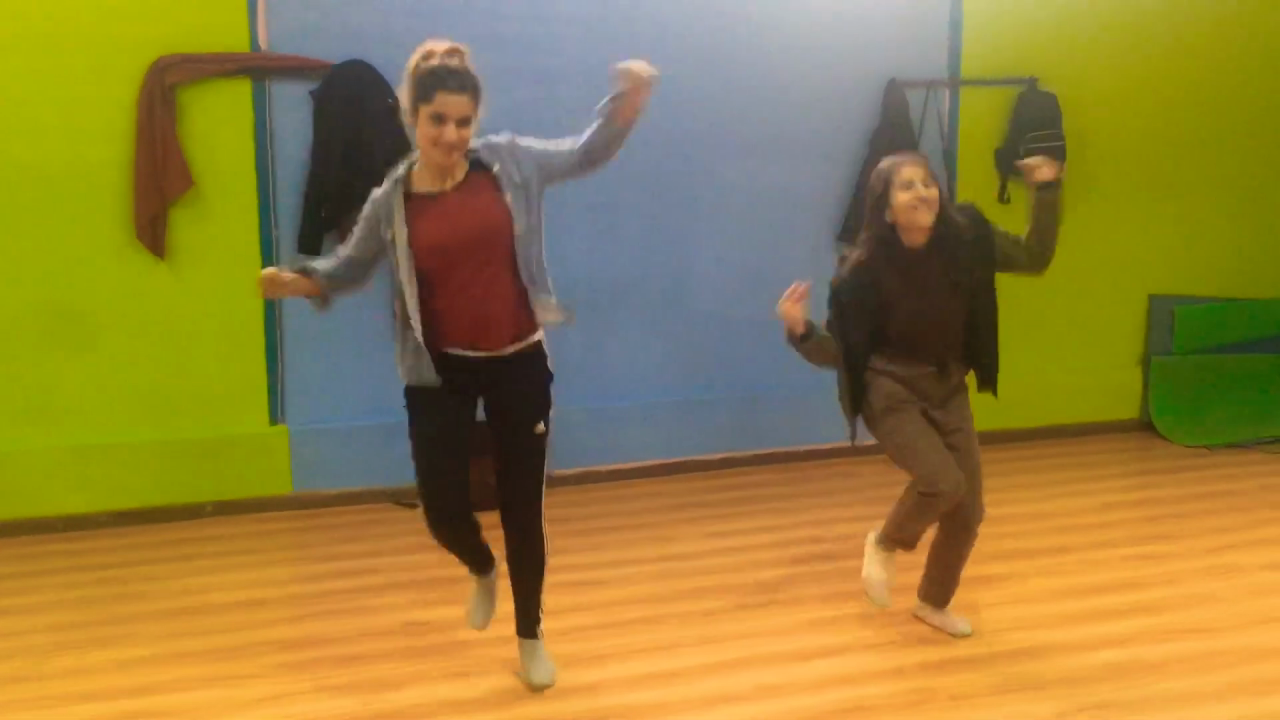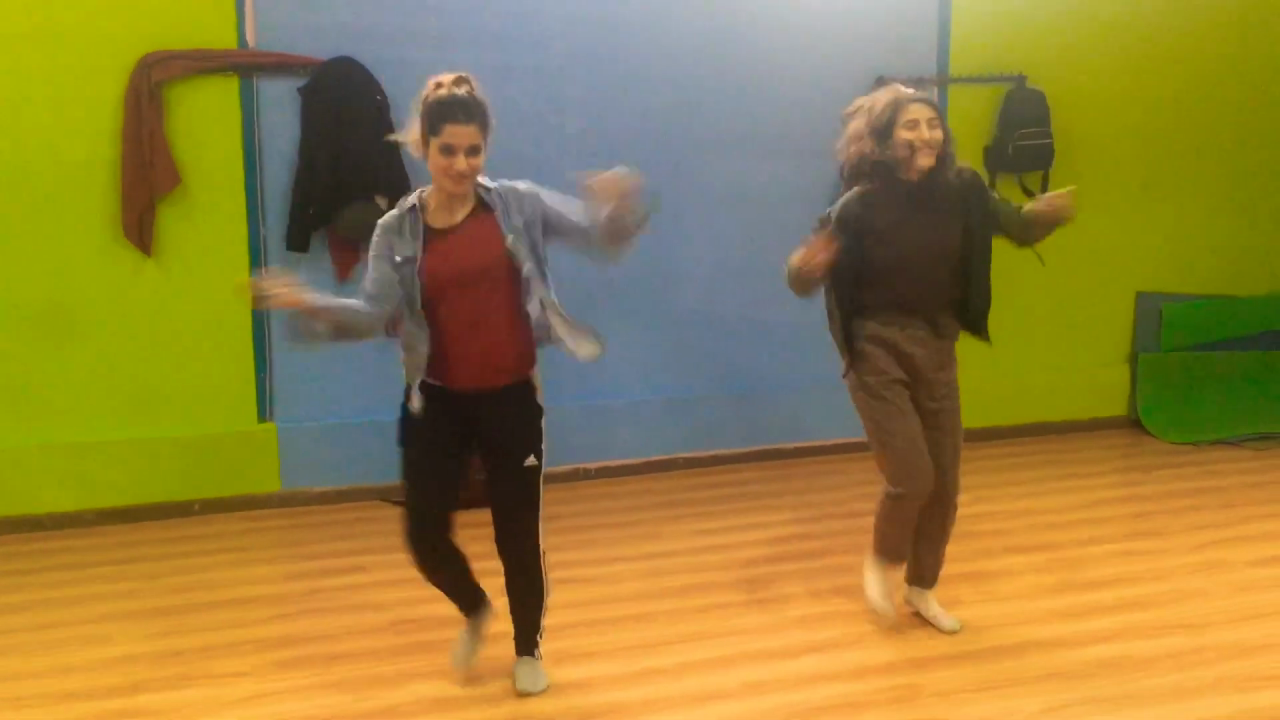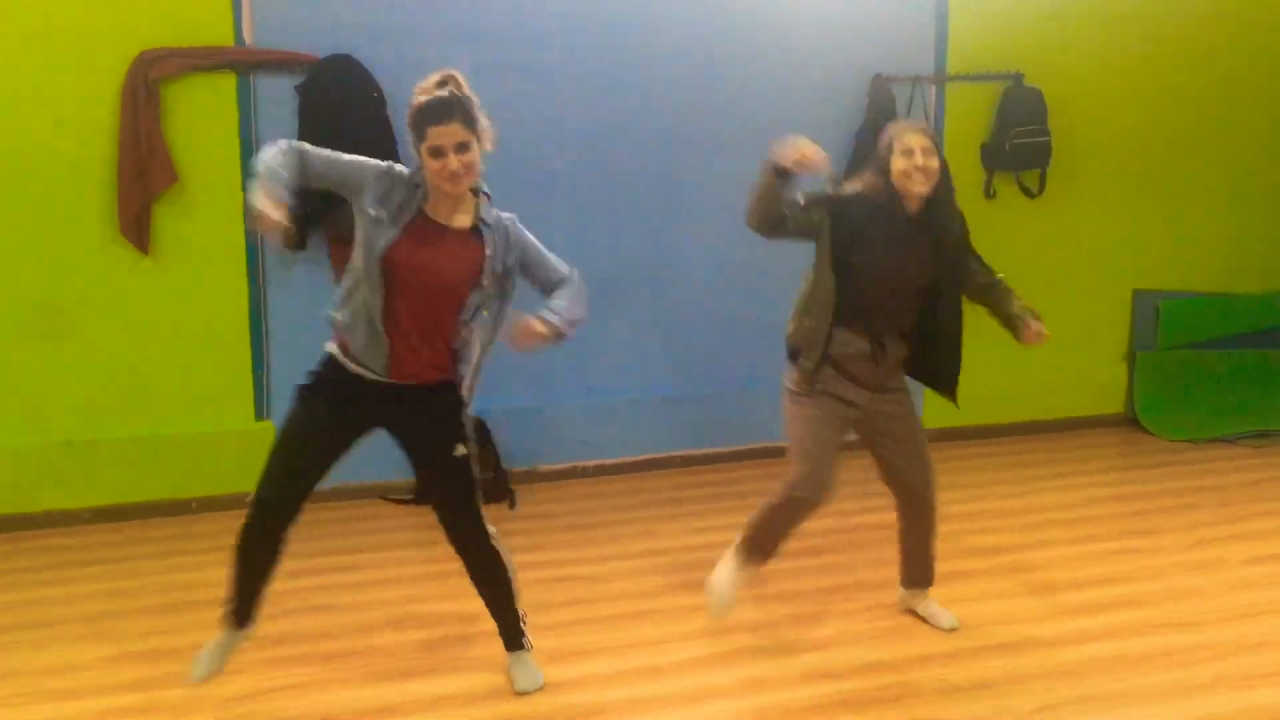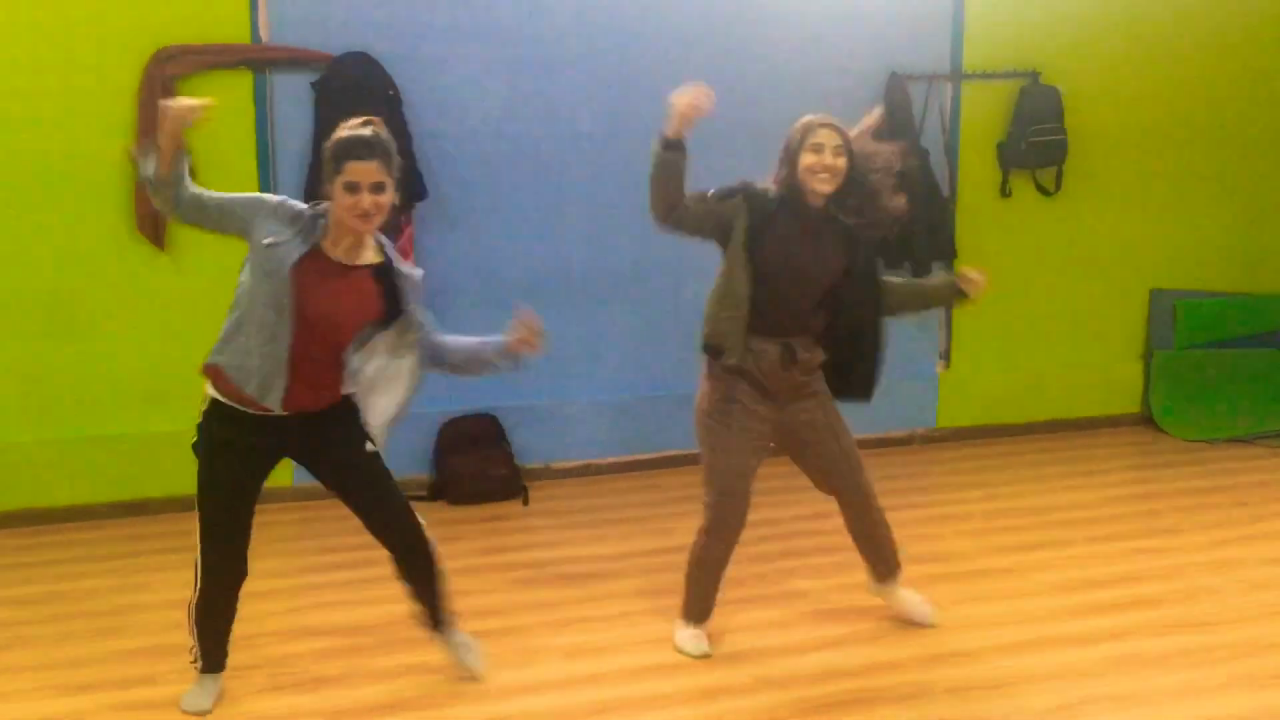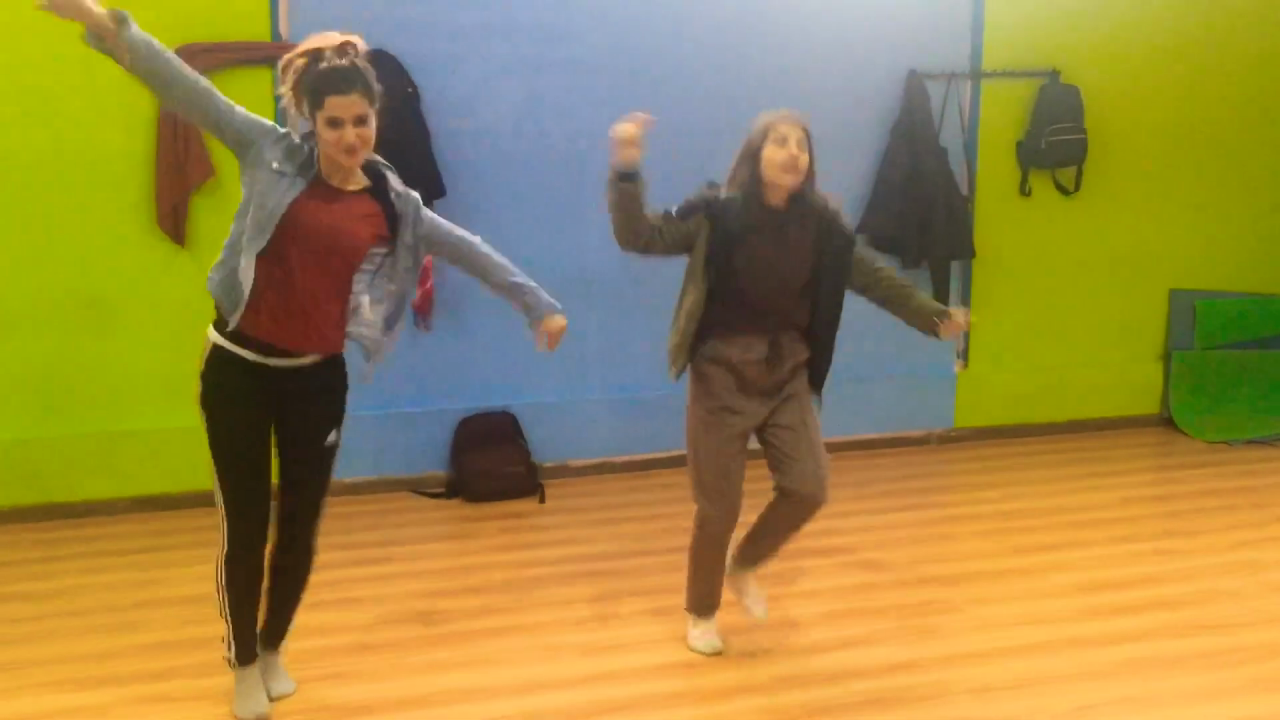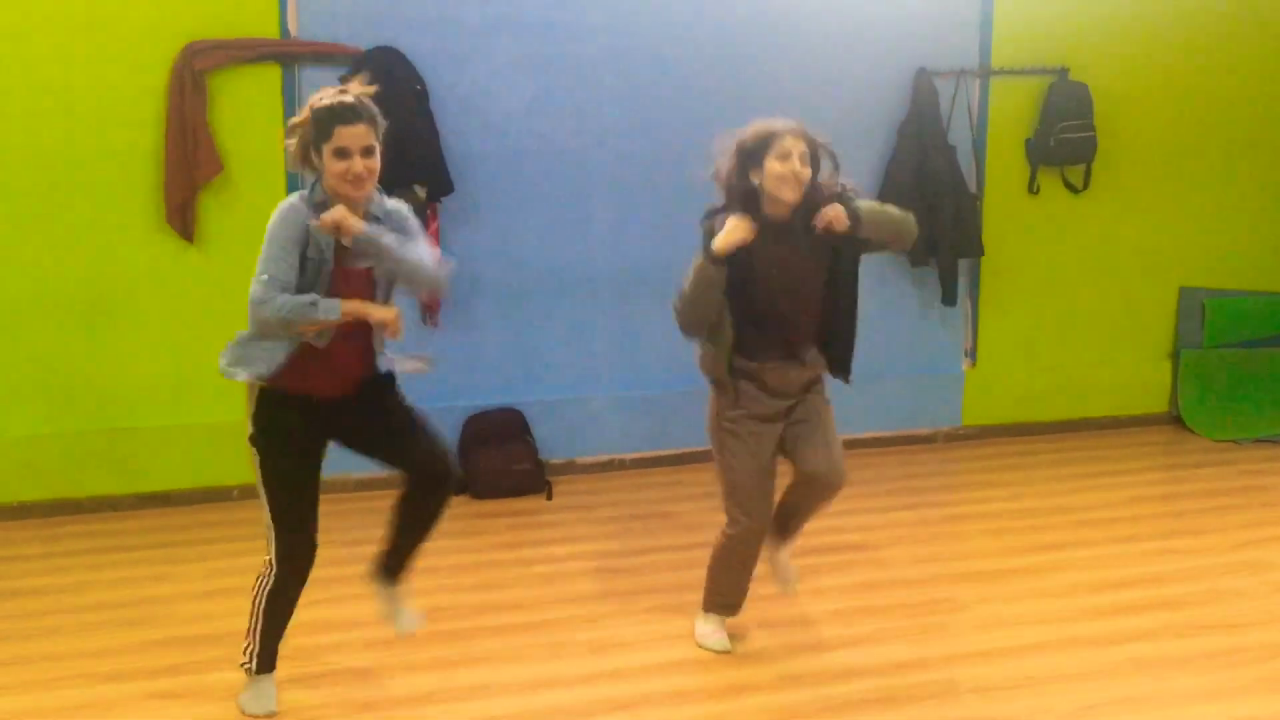
dt=0.3s
person 1, frame 1
left shoulder: (506, 164)
right shoulder: (390, 201)
left elbow: (588, 153)
right elbow: (349, 266)
left wrist: (624, 105)
right wrist: (302, 280)
left hip: (517, 361)
right hip: (439, 371)
left knee: (522, 507)
right knee: (441, 507)
left ankle: (530, 634)
right ankle: (484, 568)
person 1, frame 2
left shoulder: (517, 204)
right shoulder: (398, 230)
left elbow: (604, 241)
right elbow: (371, 315)
left wrist: (620, 208)
right wrist: (304, 302)
left hip: (509, 398)
right hip: (435, 402)
left knee: (517, 536)
right knee: (426, 540)
left ankle: (528, 650)
right ankle: (474, 613)
person 1, frame 3
left shoulder: (499, 233)
right shoulder: (385, 191)
left elbow: (567, 286)
right elbow: (294, 153)
left wrist: (549, 324)
right wrist: (268, 195)
left hip: (428, 393)
right hip: (347, 376)
left knee: (467, 526)
right knee: (272, 501)
left ankle: (517, 646)
right ankle: (238, 624)
person 1, frame 4
left shoulder: (395, 280)
right shoulder: (280, 222)
left elbow: (433, 350)
right elbow: (178, 201)
left wrist: (507, 347)
right wrist: (170, 142)
left hip: (326, 416)
right hip: (237, 415)
left knee: (403, 530)
right knee: (222, 563)
left ankle: (443, 625)
right ankle: (210, 668)
person 1, frame 5
left shoulder: (392, 202)
right shoulder: (275, 156)
left elbow: (465, 249)
right elbow: (186, 89)
left wrist: (540, 305)
left hip: (315, 376)
right hip: (238, 364)
left knee: (301, 524)
right knee: (245, 523)
left ankle: (268, 650)
person 1, frame 6
left shoulder: (392, 216)
right shoulder: (294, 217)
left elbow: (432, 277)
right elbow: (267, 310)
left wrist: (361, 232)
right wrist: (359, 308)
left hip: (361, 390)
right hip: (289, 400)
left knee: (436, 473)
right knee: (293, 552)
left ankle: (390, 576)
person 2, frame 1
left shoulder: (963, 239)
right shoulder: (865, 270)
left elbow: (1034, 258)
right elbow: (838, 350)
left wrist: (1046, 192)
right wrist: (800, 330)
left hip: (947, 392)
right hip: (890, 392)
left knee: (967, 510)
right knee: (941, 483)
left ankle: (933, 602)
right ankle: (885, 544)
person 2, frame 2
left shoulder: (961, 193)
right shoulder: (861, 206)
left elbow: (1023, 227)
right elbow: (804, 281)
left wrist: (1050, 209)
right wrist: (804, 265)
left hip: (937, 355)
right hip: (878, 355)
left knee: (945, 485)
right knee: (911, 481)
left ankle: (921, 591)
right ankle: (882, 562)
person 2, frame 3
left shoulder: (943, 232)
right shoulder: (849, 211)
left elbow: (981, 283)
right elbow: (765, 220)
left wrist: (1022, 321)
right wrist: (782, 168)
left hip: (885, 377)
right hip: (825, 370)
left knee: (918, 492)
right knee: (810, 488)
left ankle: (917, 589)
right ankle: (744, 555)
person 2, frame 4
left shoulder: (848, 230)
right shoulder: (753, 211)
left elbow: (876, 297)
right elbow: (671, 212)
left wrist: (951, 286)
right wrist: (674, 137)
left hip: (804, 380)
right hip: (738, 380)
left knee: (855, 490)
right knee: (726, 512)
left ankle: (889, 584)
right ankle: (692, 618)
person 2, frame 5
left shoulder: (819, 222)
right shoulder: (718, 214)
left elbow: (864, 273)
right elbow: (639, 237)
left wrist: (933, 315)
right wrist: (627, 169)
left hip: (787, 373)
right hip: (724, 374)
left knee: (809, 491)
right knee: (718, 508)
left ankle: (747, 566)
right ankle: (701, 614)
person 2, frame 6
left shoulder: (827, 215)
right shoulder: (727, 229)
left elbow: (903, 229)
right elbow: (691, 321)
left wrist: (855, 221)
right wrist: (717, 252)
left hip: (804, 379)
right hip: (745, 386)
left knee: (825, 474)
right knee: (747, 517)
left ankle: (781, 533)
right ankle: (714, 612)
